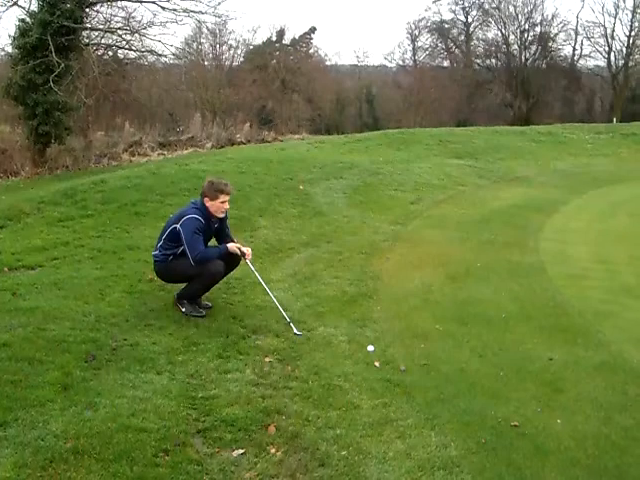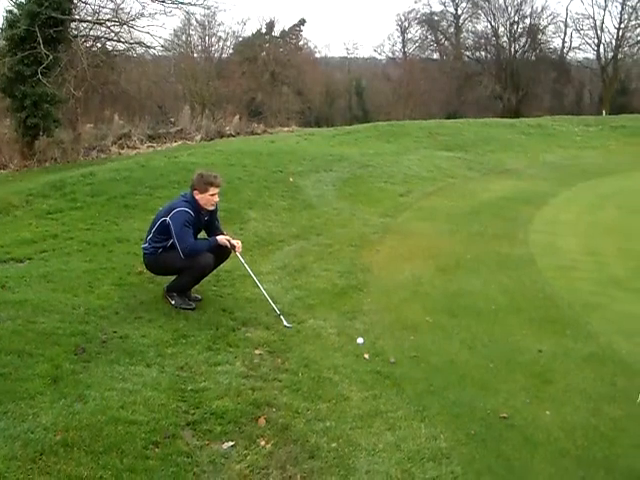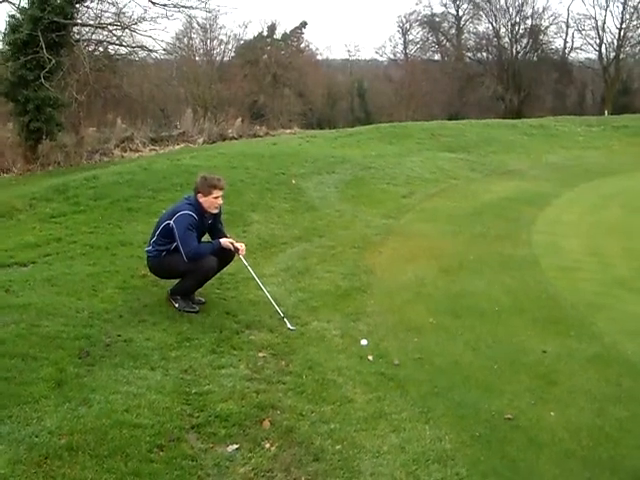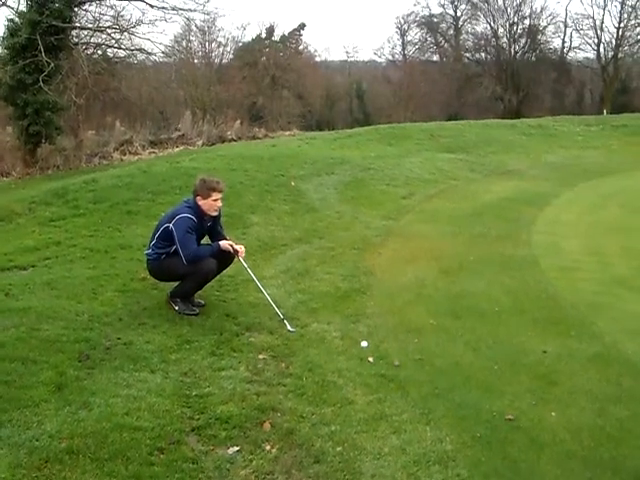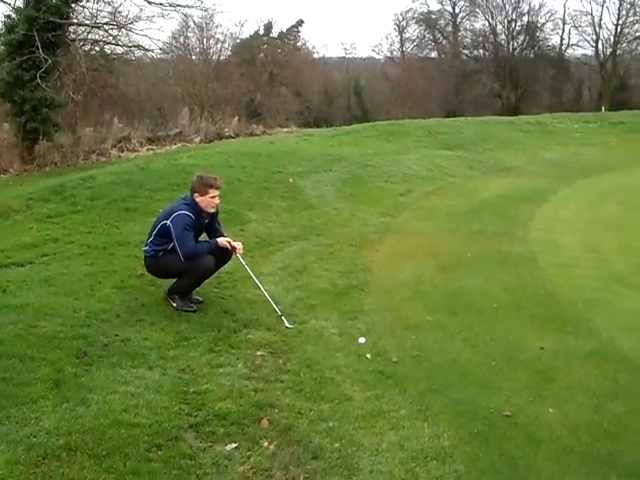
dt=0.4s
person 1, frame 1
left shoulder: (218, 212)
right shoulder: (191, 220)
left elbow: (225, 238)
right elbow: (197, 257)
left wrist: (239, 249)
right wrist: (226, 248)
left hip: (189, 255)
right hip: (166, 264)
left knee: (233, 257)
right knee: (214, 268)
left ankle: (193, 295)
right ankle: (183, 298)
person 1, frame 2
left shoulder: (208, 205)
right shoulder: (181, 213)
left elbow: (215, 231)
right elbow: (187, 250)
left wrist: (229, 241)
right wrist: (216, 241)
left hip: (180, 248)
right hip: (156, 256)
left knee: (223, 250)
right knee: (204, 260)
left ankle: (183, 287)
right ankle: (173, 291)
person 1, frame 3
left shoulder: (211, 208)
right shoulder: (184, 216)
left elbow: (218, 234)
right elbow: (190, 253)
left wrist: (232, 244)
right wrist: (219, 244)
left hip: (184, 251)
right hip: (160, 259)
left knee: (227, 253)
right knee: (208, 263)
left ankle: (187, 291)
right ankle: (177, 294)
person 1, frame 4
left shoulder: (211, 210)
right shoulder: (184, 219)
left elbow: (218, 236)
right elbow: (190, 256)
left wrist: (232, 246)
right wrist: (218, 246)
left hip: (183, 254)
right hip: (160, 262)
left knee: (227, 255)
right knee: (207, 266)
left ankle: (187, 293)
right ankle: (177, 297)
person 1, frame 5
left shoulder: (209, 207)
right shoulder: (181, 216)
left elbow: (215, 233)
right elbow: (187, 253)
left wrist: (229, 243)
right wrist: (216, 243)
left hip: (180, 251)
right hip: (157, 259)
left knee: (224, 252)
right knee: (205, 262)
left ankle: (185, 289)
right ankle: (175, 293)
